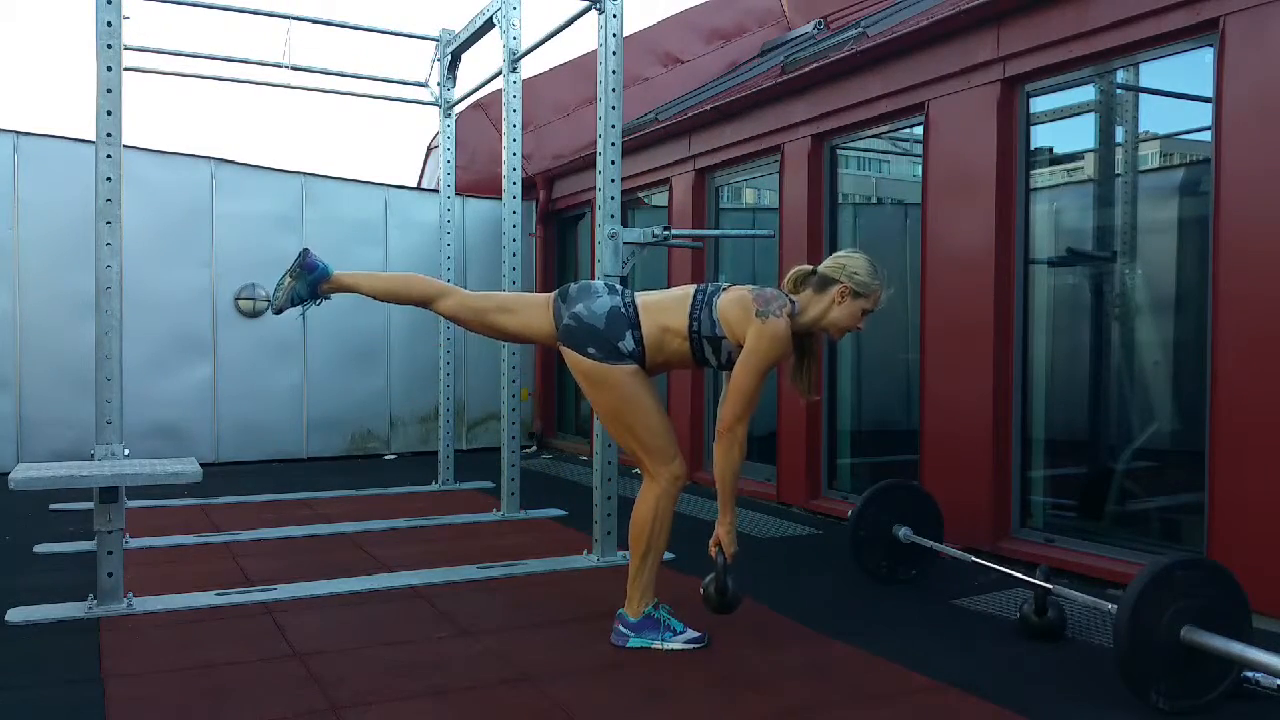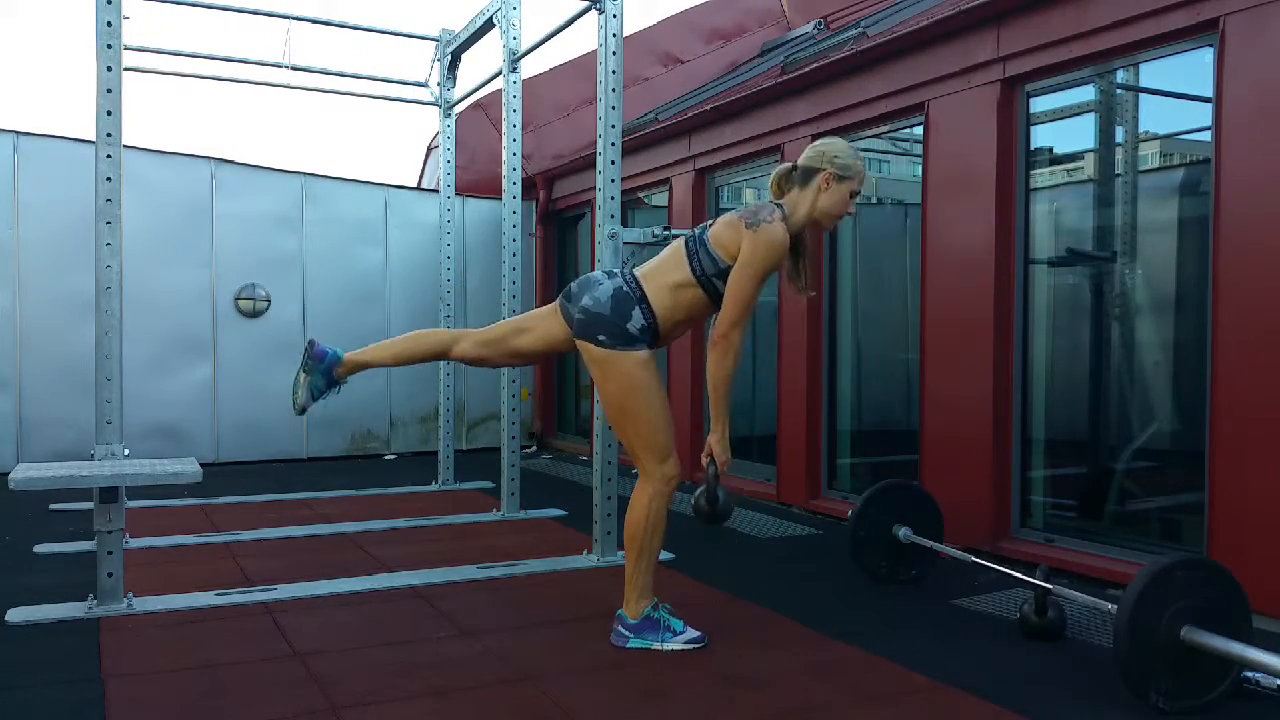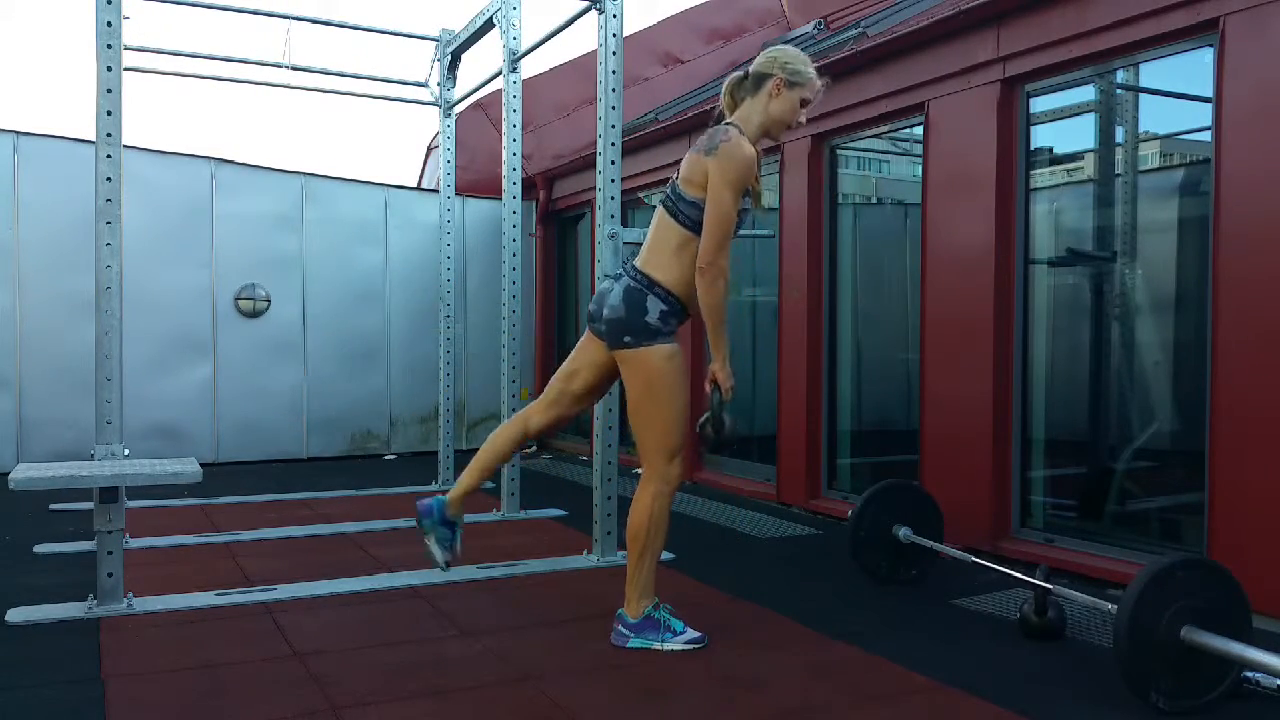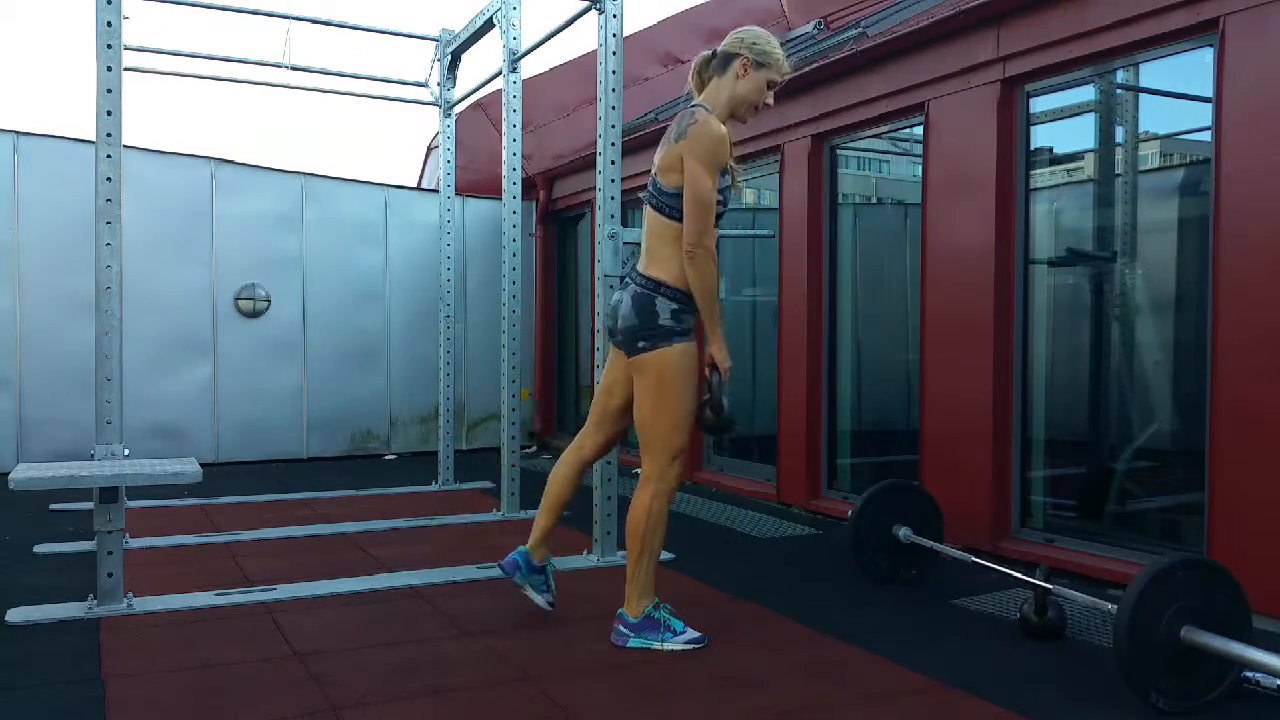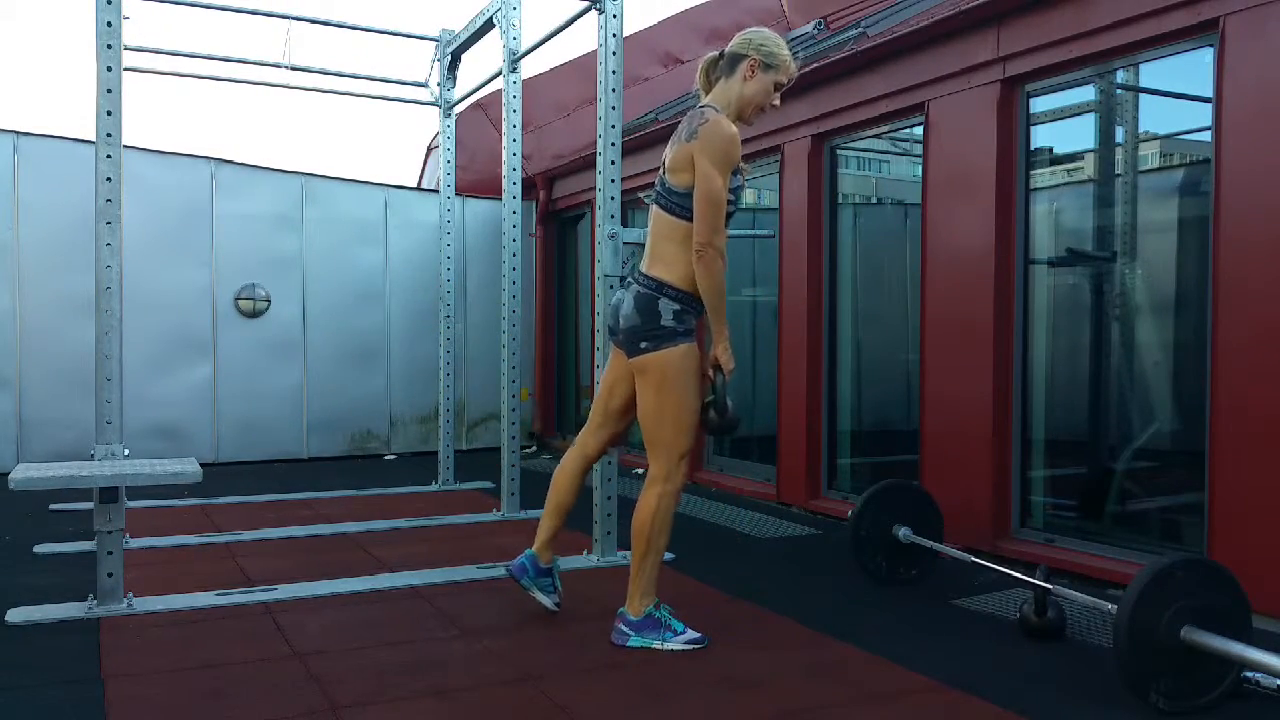
dt=0.5s
person 1, frame 1
left shoulder: (773, 309)
right shoulder: (776, 324)
left elbow: (731, 419)
right elbow: (730, 428)
right wrist: (727, 518)
left hip: (591, 307)
right hip: (601, 332)
left knee: (450, 298)
right knee: (666, 473)
left ankle: (321, 279)
right ankle: (637, 618)
person 1, frame 2
left shoulder: (766, 223)
right shoulder: (772, 233)
left elbow: (718, 328)
right elbow: (725, 337)
right wrist: (719, 429)
left hip: (600, 299)
right hip: (616, 320)
left knee: (464, 343)
right knee: (661, 472)
left ankle: (335, 364)
right ankle: (636, 618)
person 1, frame 3
left shoulder: (719, 141)
right shoulder: (738, 150)
right elbow: (711, 265)
left wrist: (711, 350)
right wrist: (721, 357)
left hip: (624, 298)
right hip: (647, 312)
left knee: (543, 411)
right knee: (663, 470)
left ankle: (447, 509)
right ankle: (636, 617)
person 1, frame 4
left shoulder: (690, 125)
right shoulder: (708, 130)
right elbow: (697, 248)
left wrist: (701, 330)
right wrist: (716, 337)
left hip: (639, 302)
right hip: (660, 312)
left knee: (592, 440)
right knee: (663, 472)
left ankle: (531, 555)
right ankle: (637, 617)
person 1, frame 5
left shoulder: (698, 125)
right shoulder: (718, 131)
right elbow: (706, 248)
left wrist: (706, 334)
right wrist: (722, 338)
left hip: (641, 302)
right hip: (662, 313)
left knee: (595, 439)
right knee: (668, 472)
left ankle: (537, 558)
right ankle: (638, 617)
